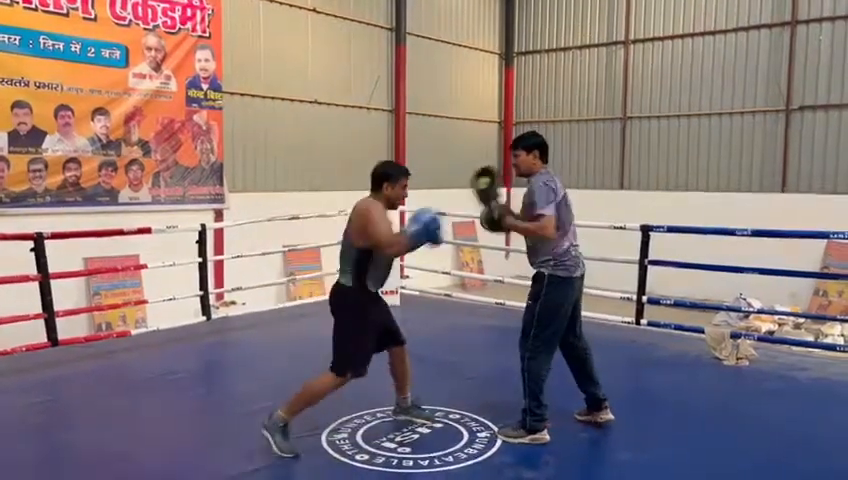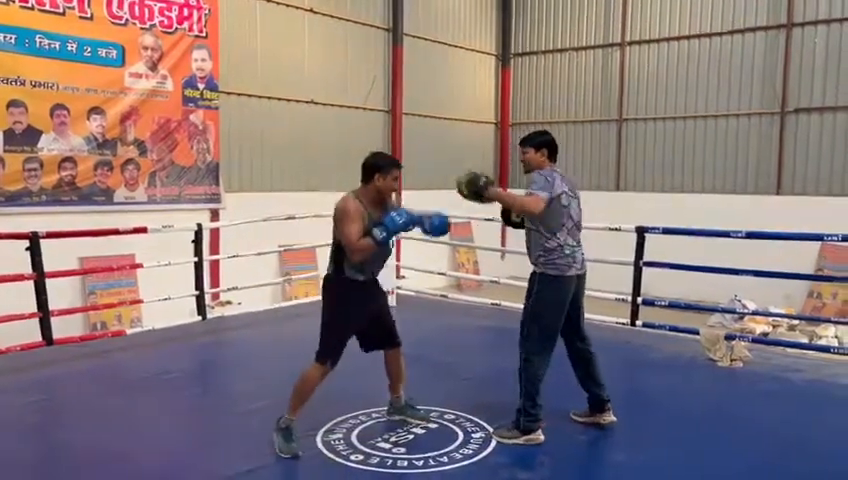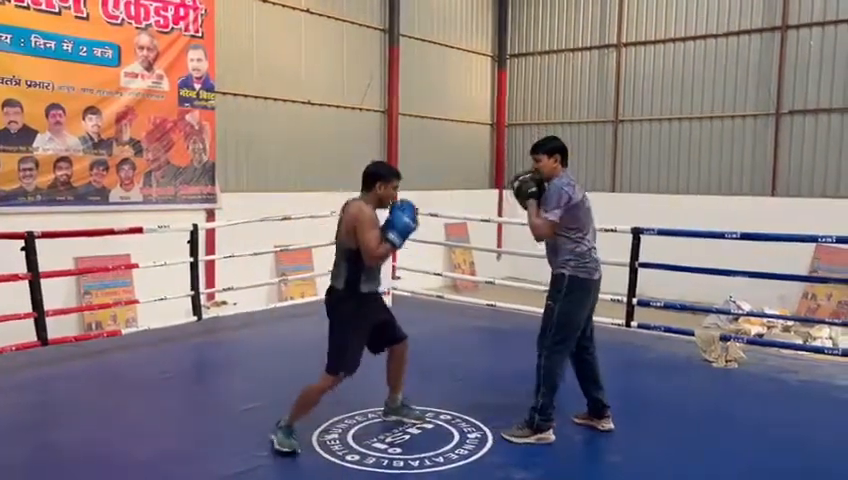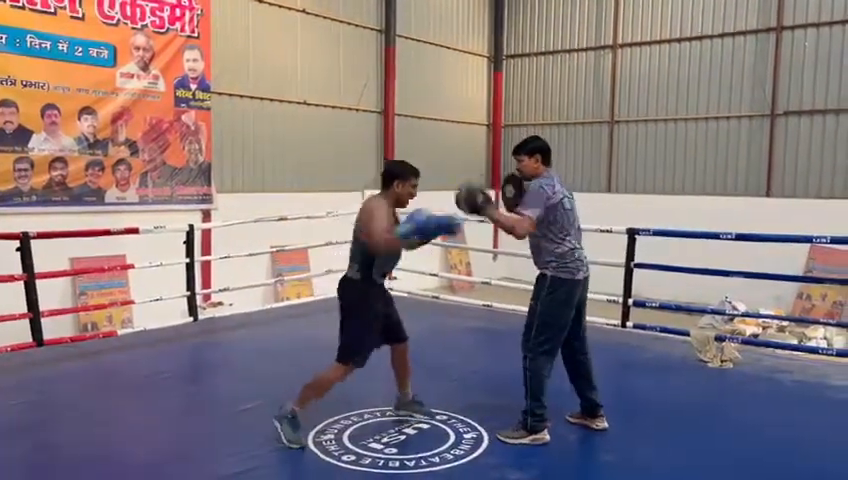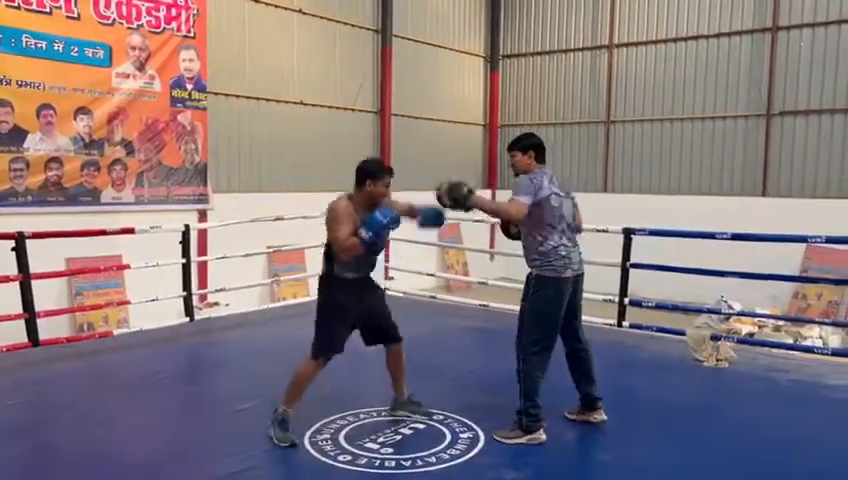
dt=0.4s
person 1, frame 1
left shoulder: (540, 185)
right shoulder: (546, 183)
left elbow: (546, 231)
right elbow: (530, 220)
left wrist: (508, 222)
right wrist: (509, 213)
left hip: (554, 274)
right hip: (571, 271)
left knee: (534, 347)
right knee: (572, 340)
left ankle: (535, 425)
right ankle: (598, 406)
person 1, frame 2
left shoulder: (543, 178)
right shoulder: (565, 184)
left elbow: (534, 206)
left wrist: (489, 190)
right wrist: (523, 222)
left hip: (552, 273)
right hip: (574, 269)
left knee: (534, 347)
right knee: (577, 339)
left ankle: (529, 425)
right ankle: (601, 407)
person 1, frame 3
left shoulder: (558, 187)
right shoulder: (567, 186)
left elbow: (541, 232)
left wrist: (530, 202)
right wrist: (534, 200)
left hip: (572, 275)
right hip: (586, 274)
left knee: (551, 347)
right knee: (582, 344)
left ankle: (540, 425)
right ankle: (600, 413)
person 1, frame 4
left shoulder: (539, 188)
right shoulder: (556, 186)
left elbow: (521, 229)
left wrist: (488, 208)
right wrist: (518, 205)
left hip: (557, 276)
right hip: (576, 273)
left knee: (536, 348)
right knee: (574, 344)
left ankle: (534, 426)
right ankle: (592, 411)
person 1, frame 5
left shoulder: (530, 182)
right shoulder: (560, 186)
left elbow: (515, 212)
right elbow: (578, 225)
left wrist: (469, 198)
left hip: (548, 274)
right hip: (572, 270)
left knee: (532, 348)
right knee: (574, 339)
left ankle: (530, 425)
right ankle: (591, 405)
person 2, frame 1
left shoulder: (376, 210)
right shoulder: (371, 209)
left elbow: (388, 246)
right elbow: (392, 248)
left wrist: (423, 233)
right wrist: (420, 228)
left hip: (367, 295)
right hip: (353, 298)
left knee: (397, 345)
right knee: (342, 373)
left ankle: (404, 404)
right ankle: (278, 421)
person 2, frame 2
left shoulder: (383, 202)
right shoulder: (350, 206)
left elbow: (404, 214)
right elbow: (355, 251)
left wrist: (424, 220)
right wrist: (386, 229)
left hip: (369, 285)
right hip: (343, 289)
left knee: (393, 346)
right knee: (324, 363)
left ankle: (398, 404)
right ankle: (285, 425)
person 2, frame 3
left shoulder: (361, 209)
right shoulder: (362, 212)
left elbow: (371, 247)
right elbow: (374, 257)
left wrist: (393, 225)
right wrist: (398, 233)
left hip: (366, 296)
right hip: (347, 302)
left knee: (398, 343)
right knee: (336, 375)
left ankle: (394, 405)
right ankle: (285, 426)
person 2, frame 4
left shoulder: (386, 209)
right shoulder: (378, 207)
left elbow: (406, 241)
right elbow: (383, 242)
left wrist: (436, 229)
right wrist: (412, 225)
left hip: (373, 287)
right hip: (360, 290)
left knee: (400, 342)
right knee: (346, 363)
left ankle: (405, 399)
right ankle: (289, 415)
person 2, frame 5
left shoulder: (379, 204)
right shoulder: (341, 208)
left elbow: (408, 209)
right elbow: (344, 251)
left wrist: (426, 213)
right wrist: (371, 229)
left hip: (364, 285)
right hip: (337, 288)
left knee: (394, 342)
right knee: (319, 358)
left ankle: (401, 400)
right ankle: (281, 416)
